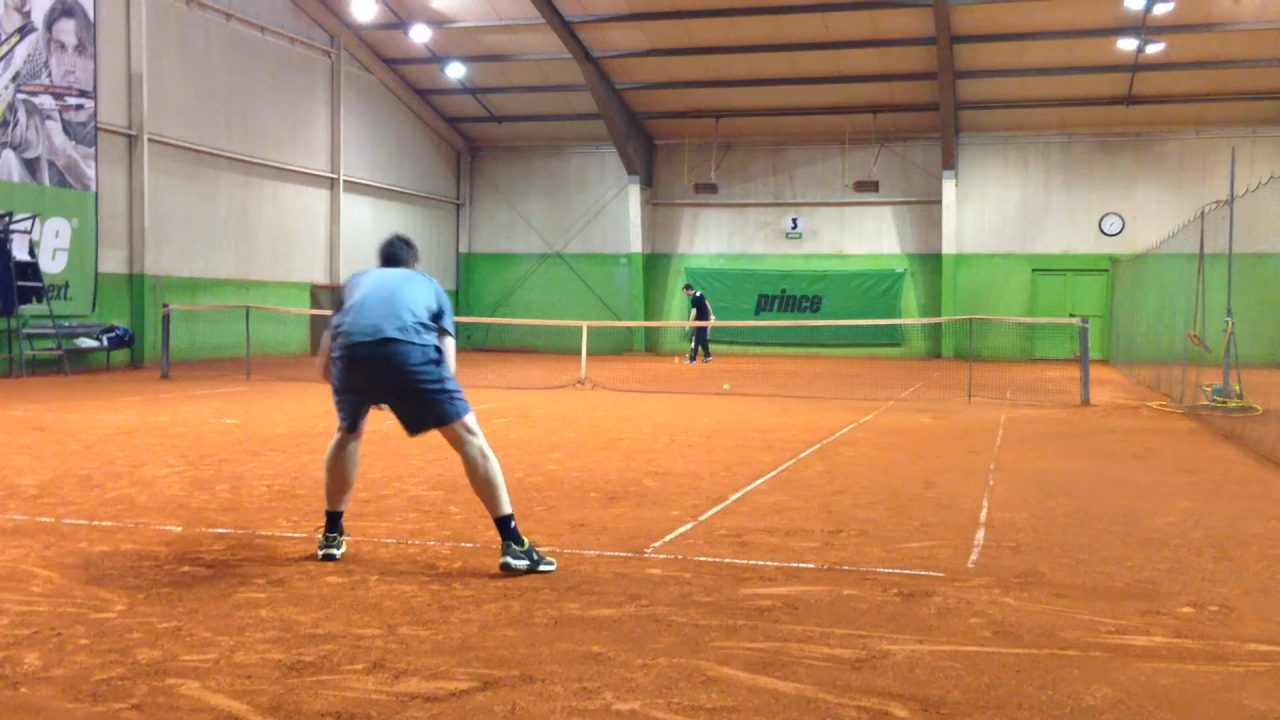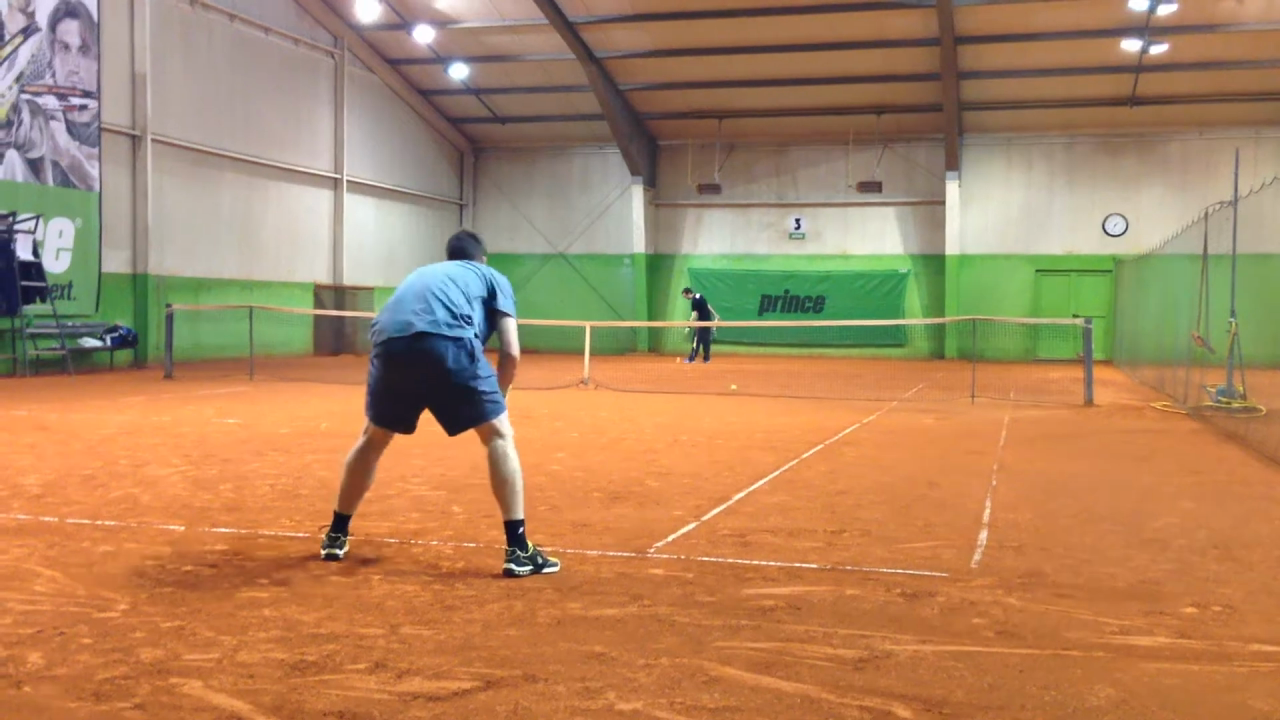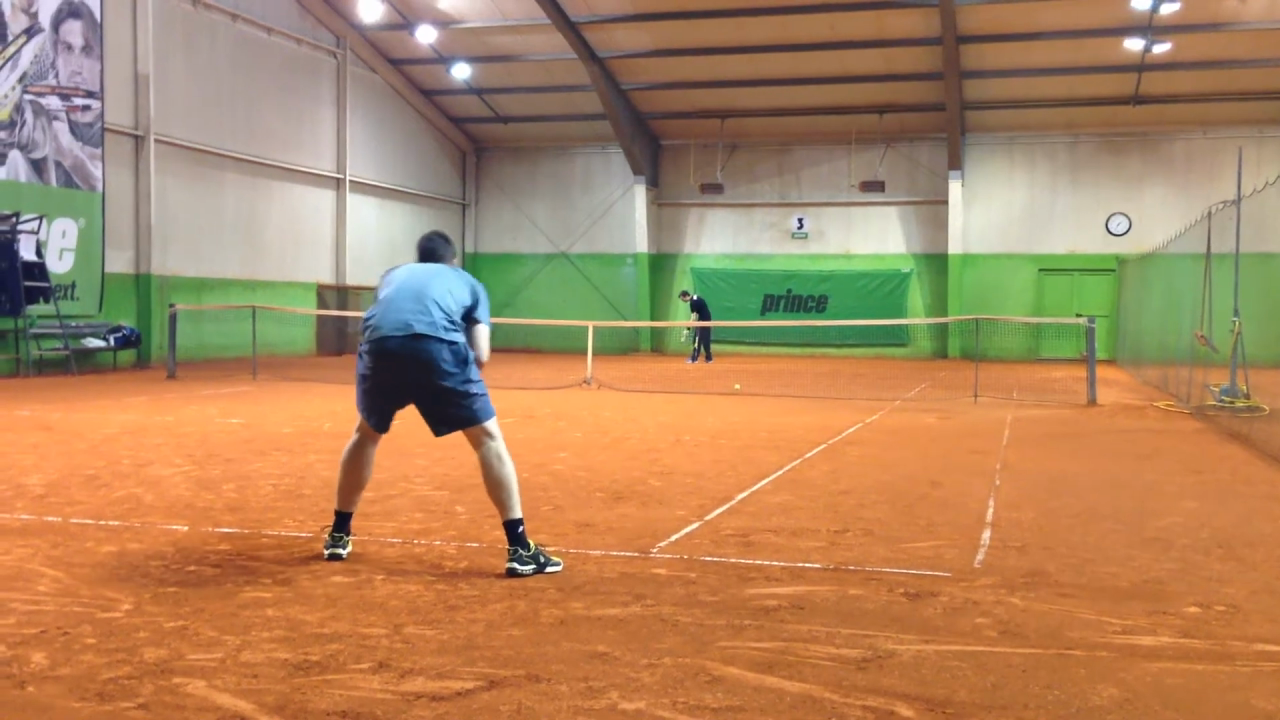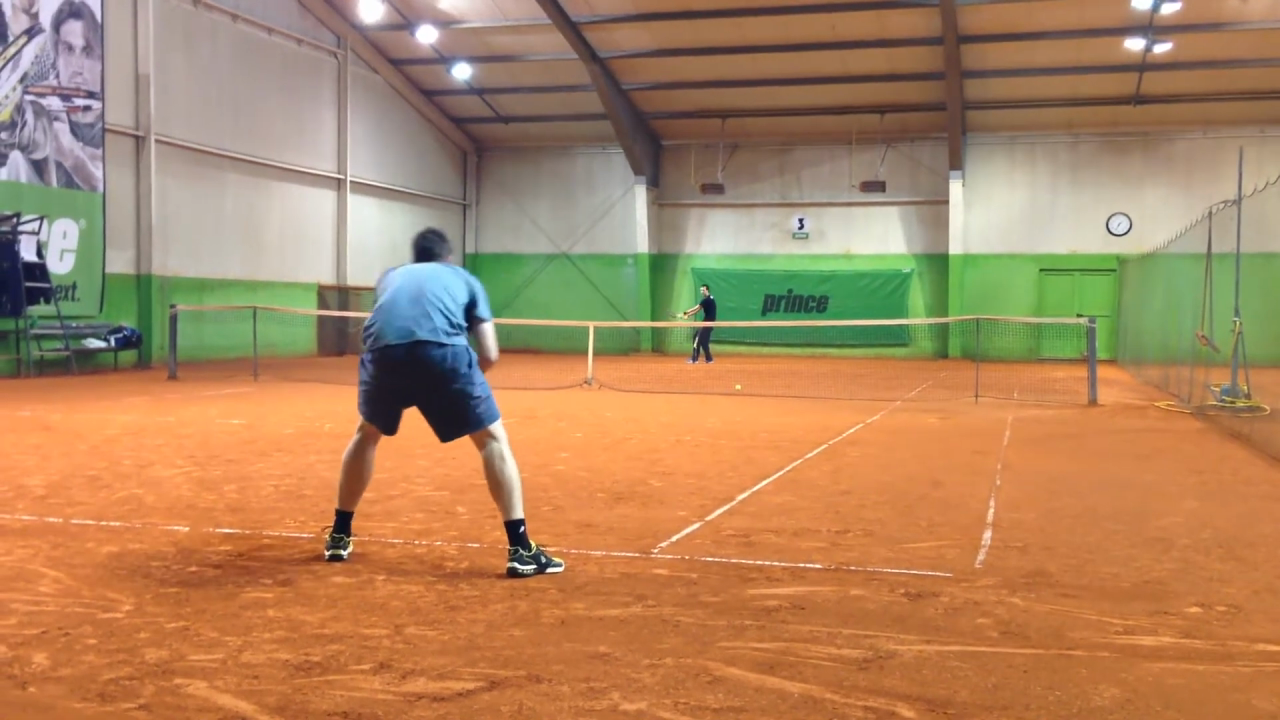
dt=0.7s
person 1, frame 1
left shoulder: (354, 282)
right shoulder: (430, 285)
left elbow: (325, 362)
right elbow: (448, 365)
left wrist: (362, 391)
right wrist: (419, 404)
left hip: (352, 349)
right hip: (411, 348)
left knee: (347, 433)
right knee: (469, 438)
left ankle: (331, 534)
right ankle: (513, 545)
person 1, frame 2
left shoulder: (419, 274)
right shoulder: (492, 277)
right elbow: (510, 352)
right wrist: (496, 396)
left hip: (390, 344)
right hip: (447, 343)
left knee: (375, 438)
right knee: (499, 436)
left ankle: (336, 535)
right ankle: (518, 550)
person 1, frame 3
left shoulder: (393, 274)
right shoulder: (468, 282)
left elbow: (367, 336)
right elbow: (480, 355)
left wrist: (395, 393)
right wrist: (439, 393)
left hip: (381, 343)
right hip: (438, 344)
left knee: (366, 434)
right knee: (488, 438)
left ankle: (338, 534)
right ankle: (520, 549)
person 1, frame 4
left shoulder: (393, 276)
right shoulder: (465, 280)
left elbow: (372, 330)
right elbow: (490, 354)
right wrist: (455, 387)
left hip: (383, 348)
right hip: (442, 350)
left knee: (367, 434)
right knee: (493, 440)
left ankle: (339, 534)
right ankle: (521, 548)
